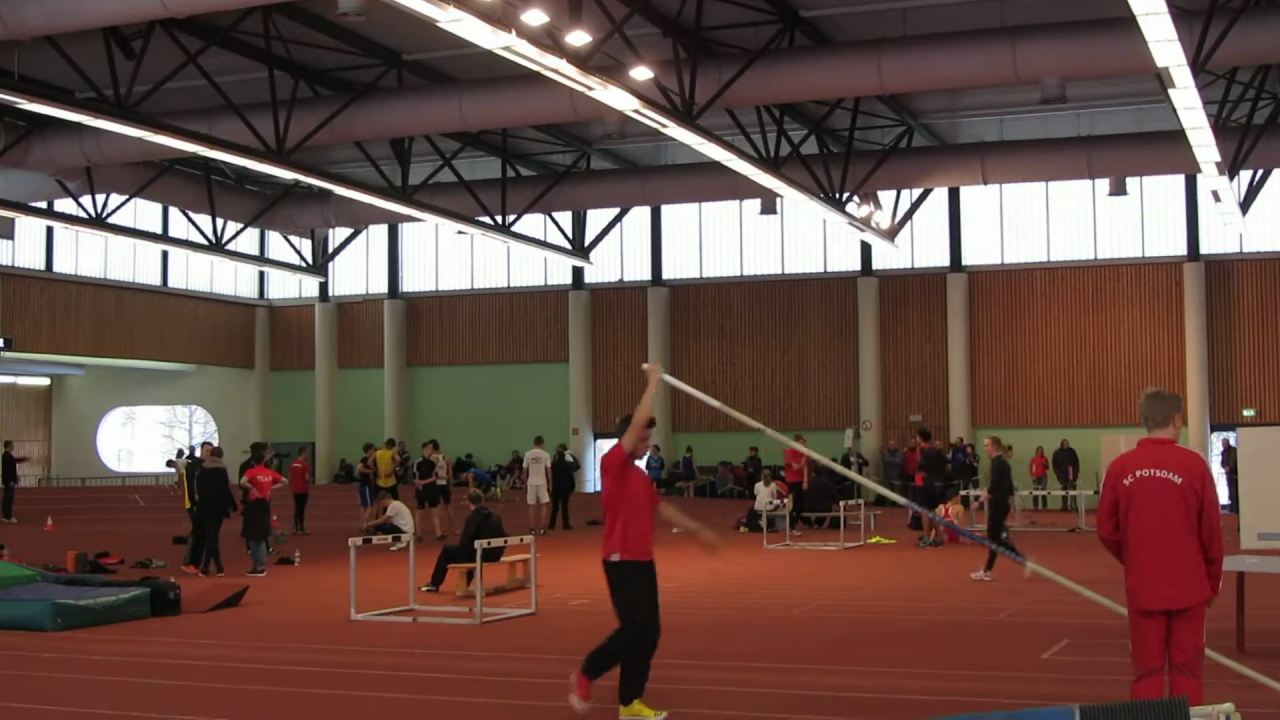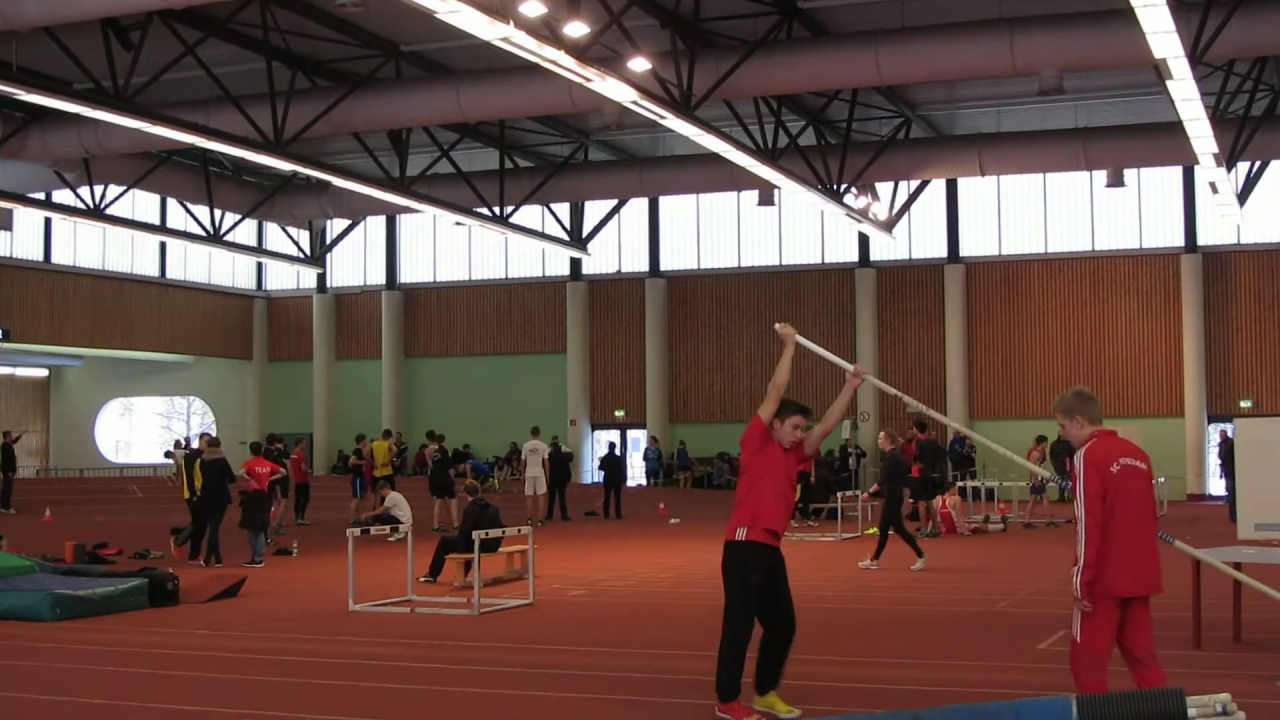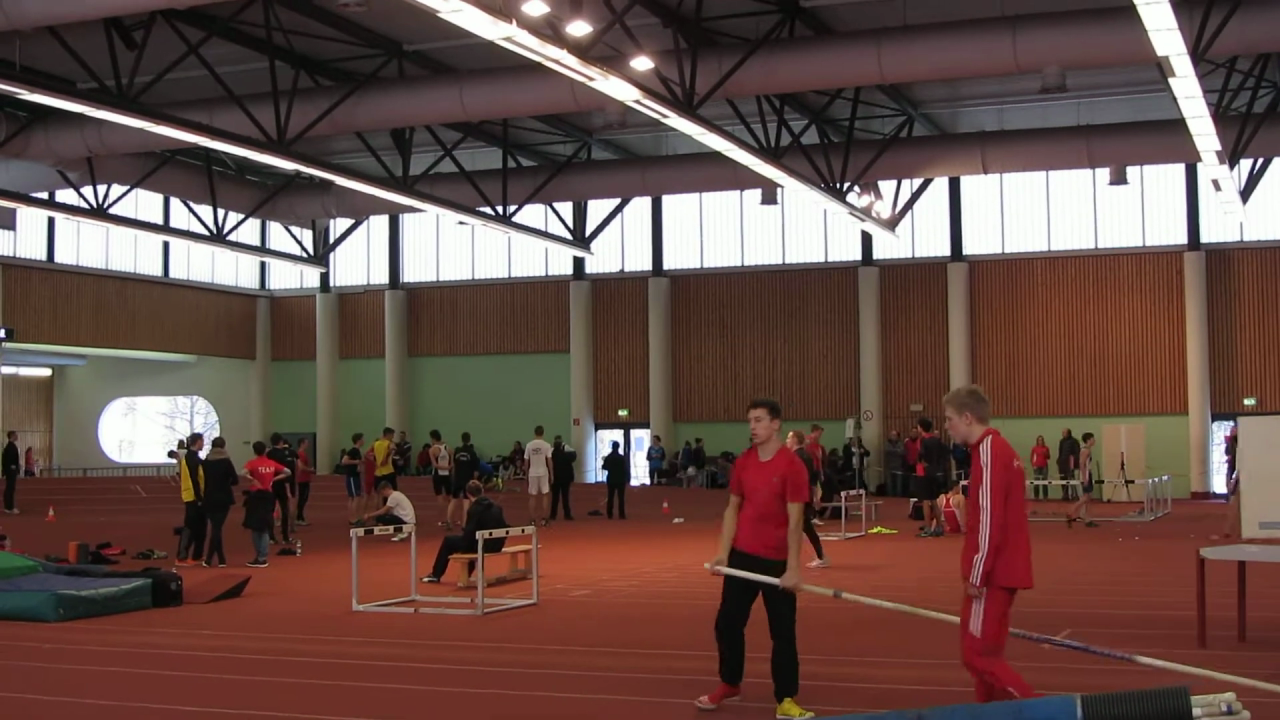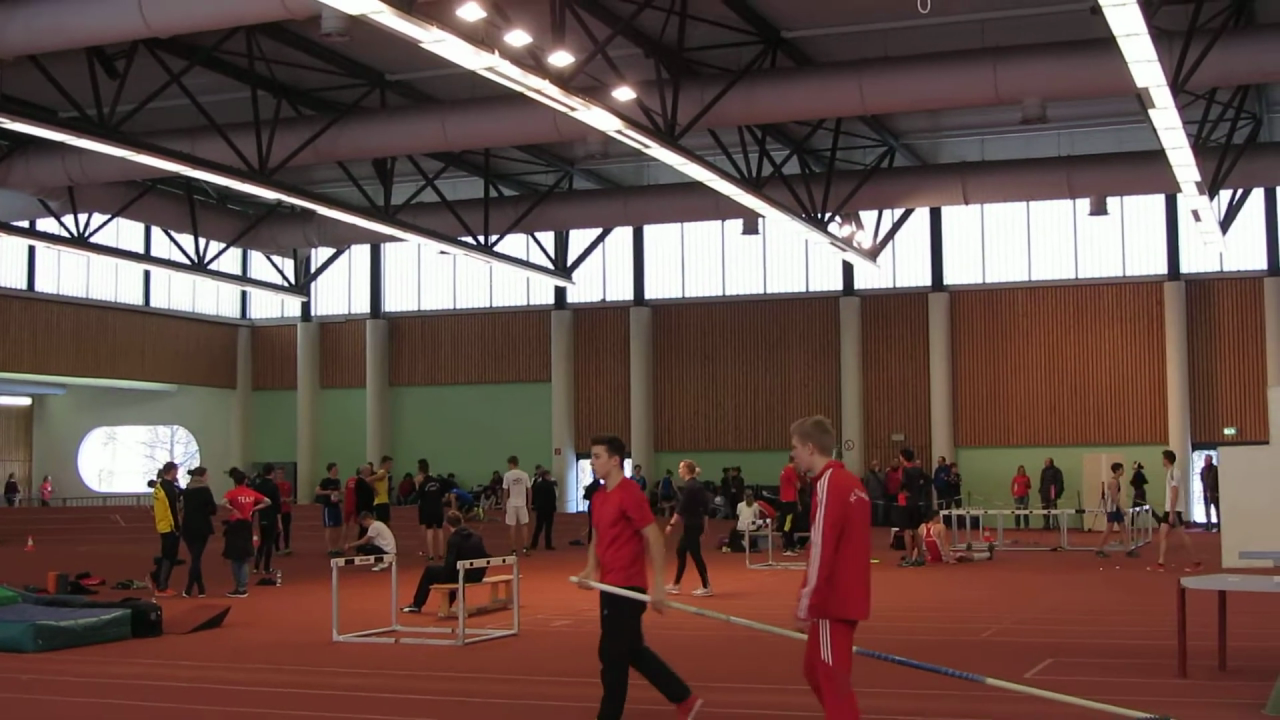
dt=1s
person 1, frame 1
left shoulder: (639, 474)
right shoulder: (612, 464)
left elbow: (662, 508)
right elbow: (638, 423)
left wrist: (699, 530)
right wrist: (652, 382)
left hip: (643, 562)
right hip: (620, 561)
left knee: (650, 632)
right knee: (636, 630)
right ankle: (583, 673)
person 1, frame 2
left shoulder: (793, 454)
right shoulder: (755, 442)
left elbow: (826, 426)
right elbow: (773, 395)
left wrist: (850, 386)
right wrist: (789, 346)
left hip: (770, 548)
right hip: (744, 545)
left knee: (784, 623)
right knee: (739, 624)
person 1, frame 3
left shoulder: (792, 465)
right shoulder: (743, 463)
left elbow: (796, 519)
right elbow: (733, 509)
left wrist: (792, 568)
right wrist: (722, 551)
left hip: (777, 560)
right hip: (742, 555)
left knee: (783, 630)
right knee: (727, 621)
right ankle: (729, 683)
person 1, frame 4
left shoulder: (629, 495)
right shoulder: (598, 496)
left elbow: (654, 538)
left wrist: (657, 586)
right wrist: (591, 569)
left hip: (624, 587)
right hip: (612, 586)
left knee: (611, 654)
right knee: (633, 651)
person 2, frame 1
left shoulder: (1120, 467)
right shoulder: (1194, 464)
left elbow: (1106, 530)
right elbow: (1211, 530)
right wrist: (1213, 580)
left hip: (1143, 587)
right hip: (1188, 586)
left knee: (1146, 671)
right knee: (1187, 670)
person 2, frame 2
left shoulder: (1088, 455)
right shoulder: (1137, 454)
left elbow: (1089, 524)
right elbow: (1151, 516)
left wrist: (1082, 581)
left hip: (1104, 578)
right hip: (1140, 574)
left knee: (1088, 660)
right knee: (1142, 655)
person 2, frame 3
left shoulder: (988, 451)
right shoulder: (1001, 449)
left elbow: (990, 518)
left wrist: (977, 572)
left hip: (993, 572)
right hip: (1005, 568)
left knee: (976, 652)
right knee: (986, 650)
person 2, frame 4
left shoulder: (829, 484)
right shoulder: (848, 480)
left elbow: (821, 550)
left wrist: (803, 605)
left hip: (834, 599)
right hip: (847, 595)
left knee: (832, 679)
right knee: (815, 670)
